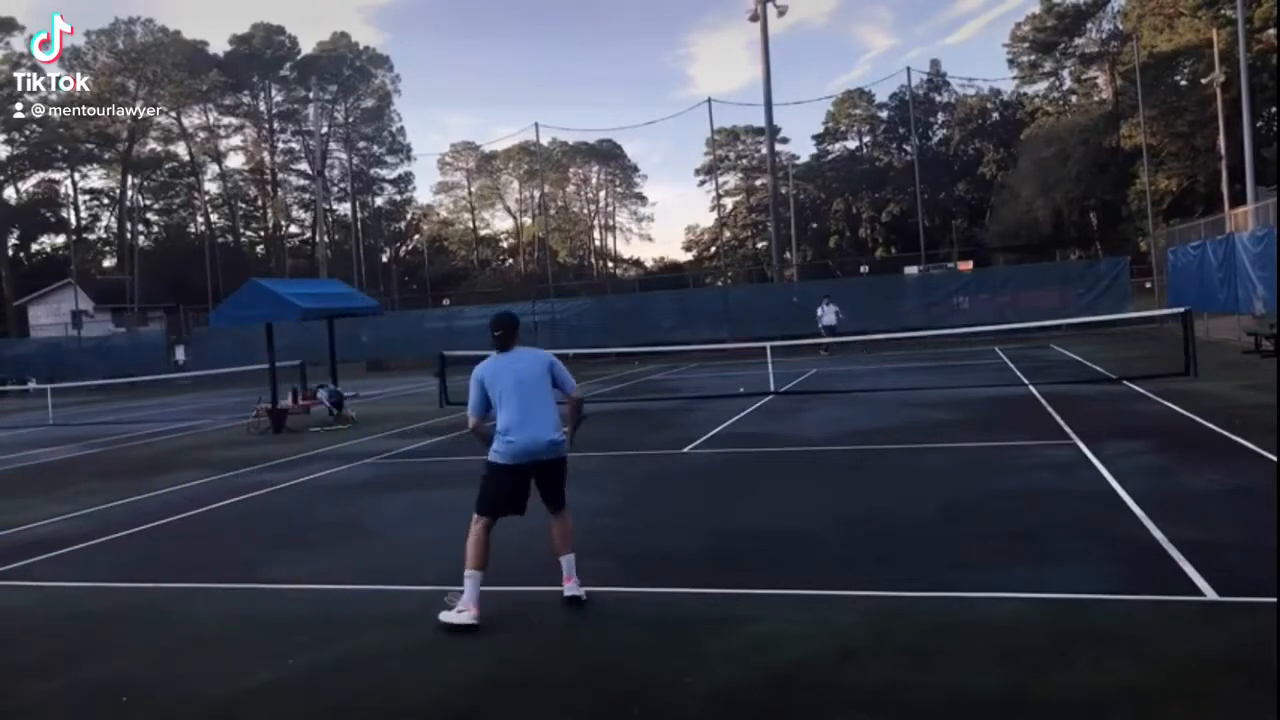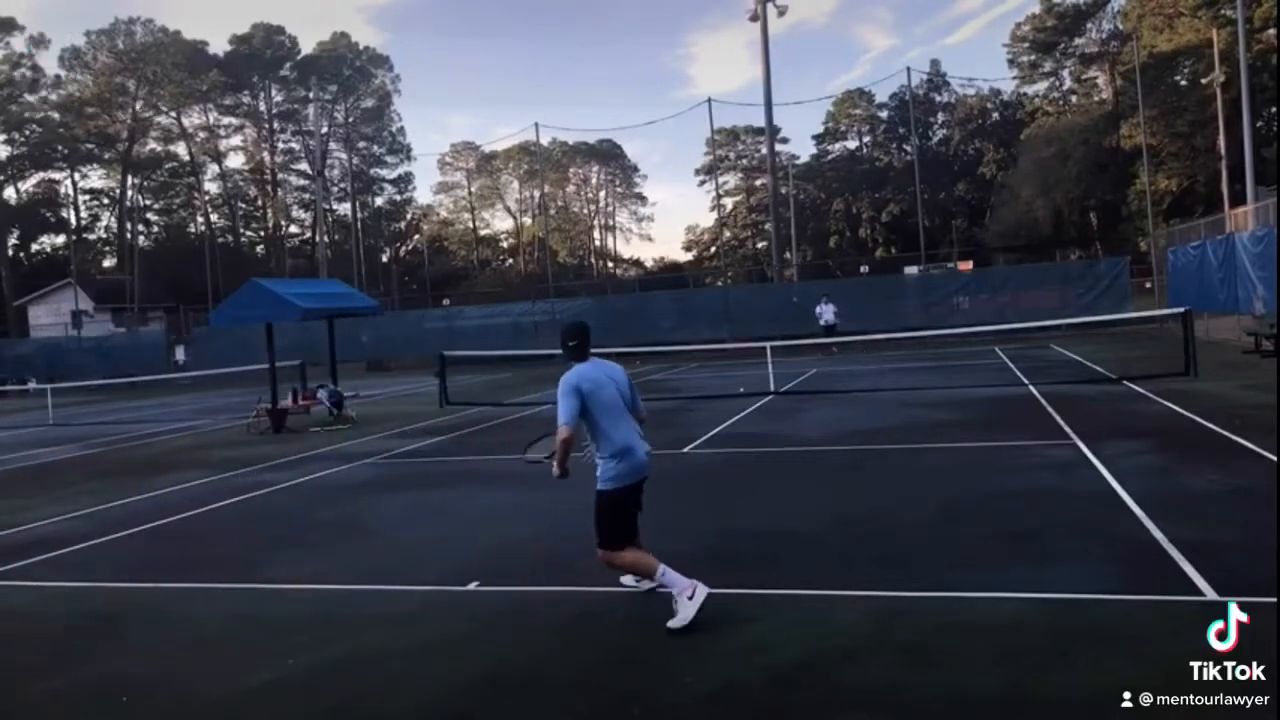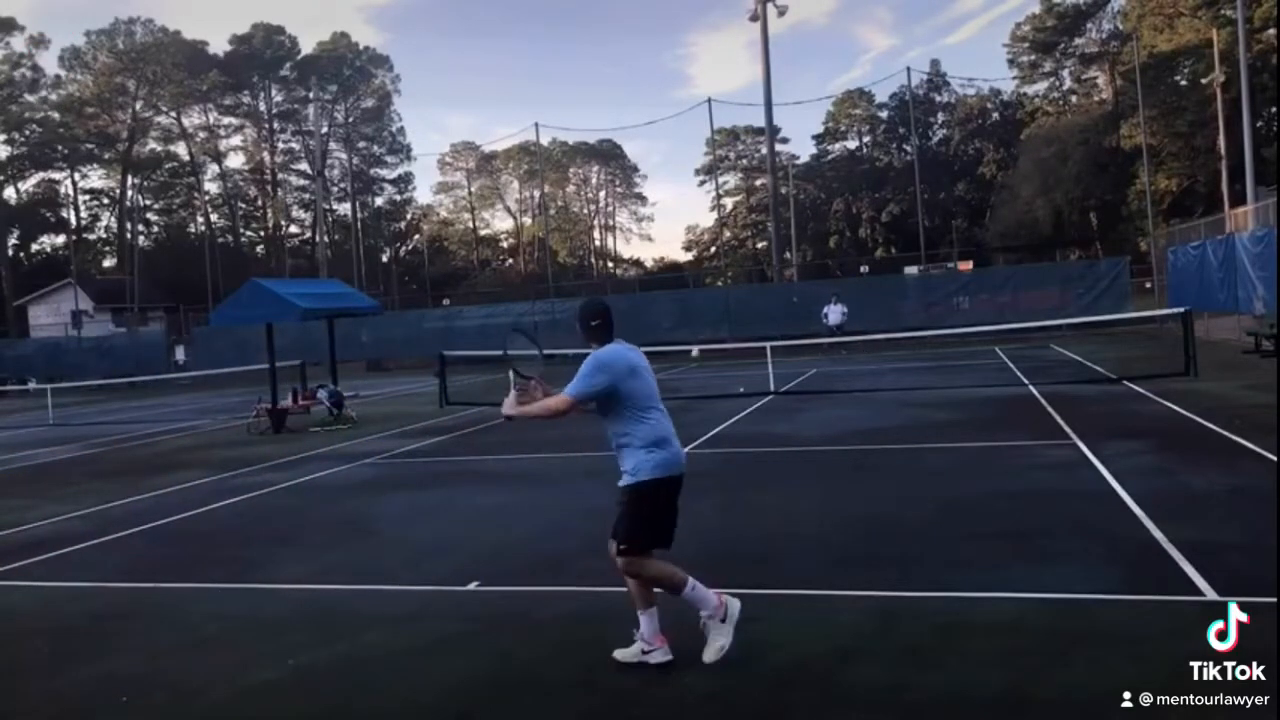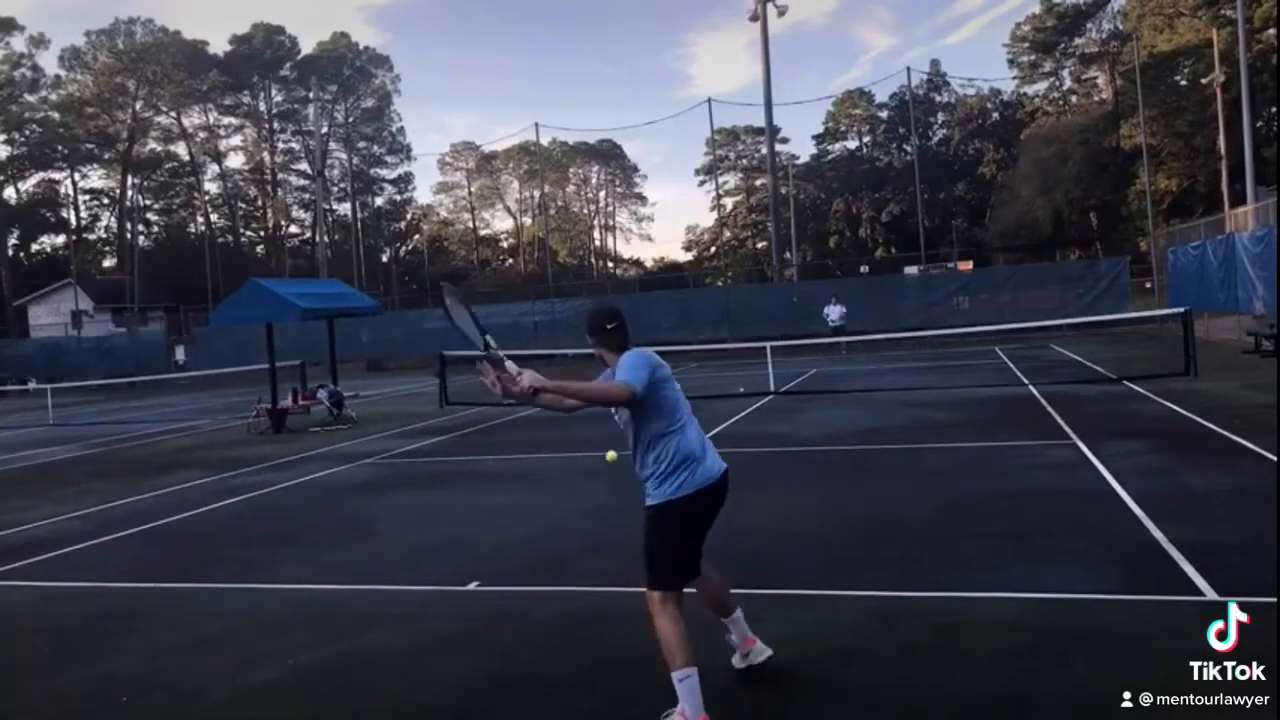
dt=0.4s
person 1, frame 1
left shoulder: (482, 370)
right shoulder: (543, 357)
left elbow: (474, 425)
right elbow: (575, 399)
right wrist: (571, 429)
left hip: (508, 453)
right hip: (551, 447)
left knee: (481, 524)
right knee: (558, 510)
left ankle: (468, 606)
right ankle: (571, 582)
person 1, frame 2
left shoulder: (570, 381)
right shoulder: (616, 370)
left elbow: (565, 436)
left wrist: (559, 466)
left hip: (617, 471)
right hip: (637, 462)
left knee: (610, 553)
left ankle: (687, 589)
right ankle: (643, 572)
person 1, frame 3
left shoulder: (605, 360)
right shoulder: (625, 355)
left elbow: (565, 405)
right elbow: (595, 401)
left wrist: (519, 411)
right wrist: (544, 396)
left hip: (651, 469)
right hip: (649, 467)
left knee: (631, 558)
right knee: (626, 551)
left ankle: (715, 607)
right ankle: (651, 643)
person 1, frame 4
left shoulder: (639, 362)
right shoulder: (627, 365)
left elbow: (615, 395)
right elbow: (570, 401)
left wrist: (549, 385)
right wrist: (519, 392)
left hip: (679, 489)
right hip: (705, 478)
left knee: (661, 599)
right knee: (689, 564)
right ankle: (746, 643)
